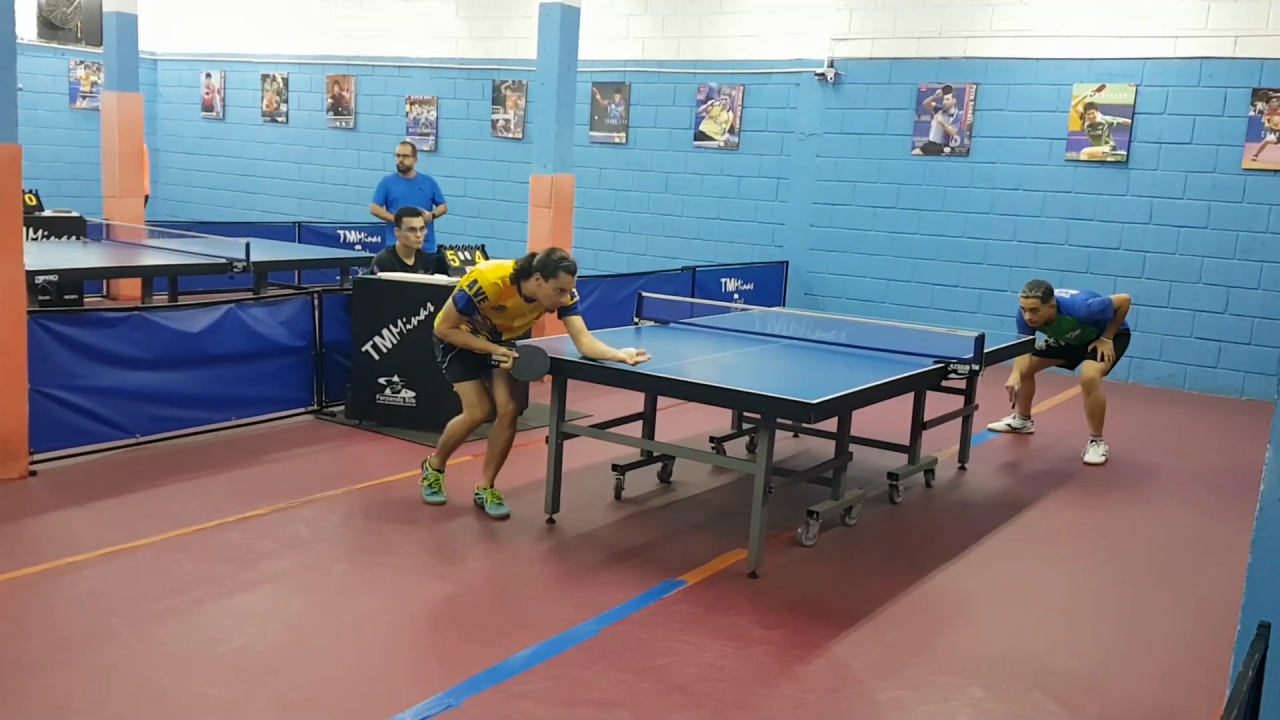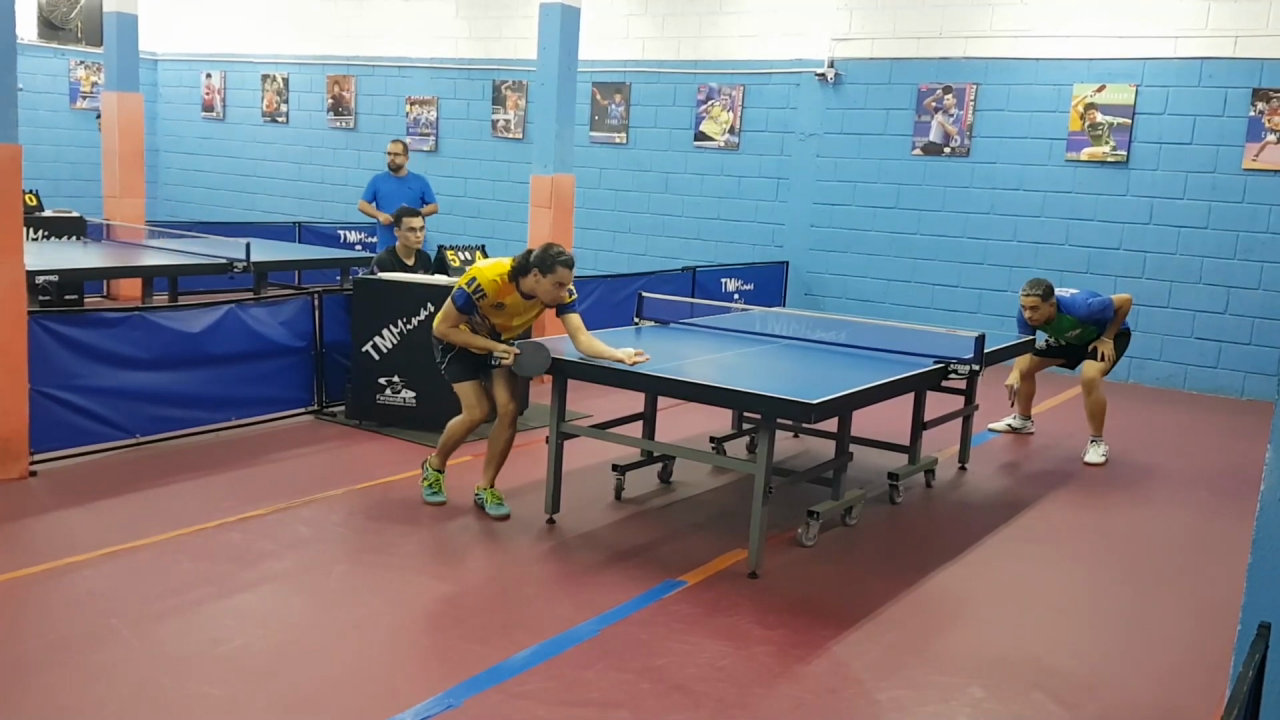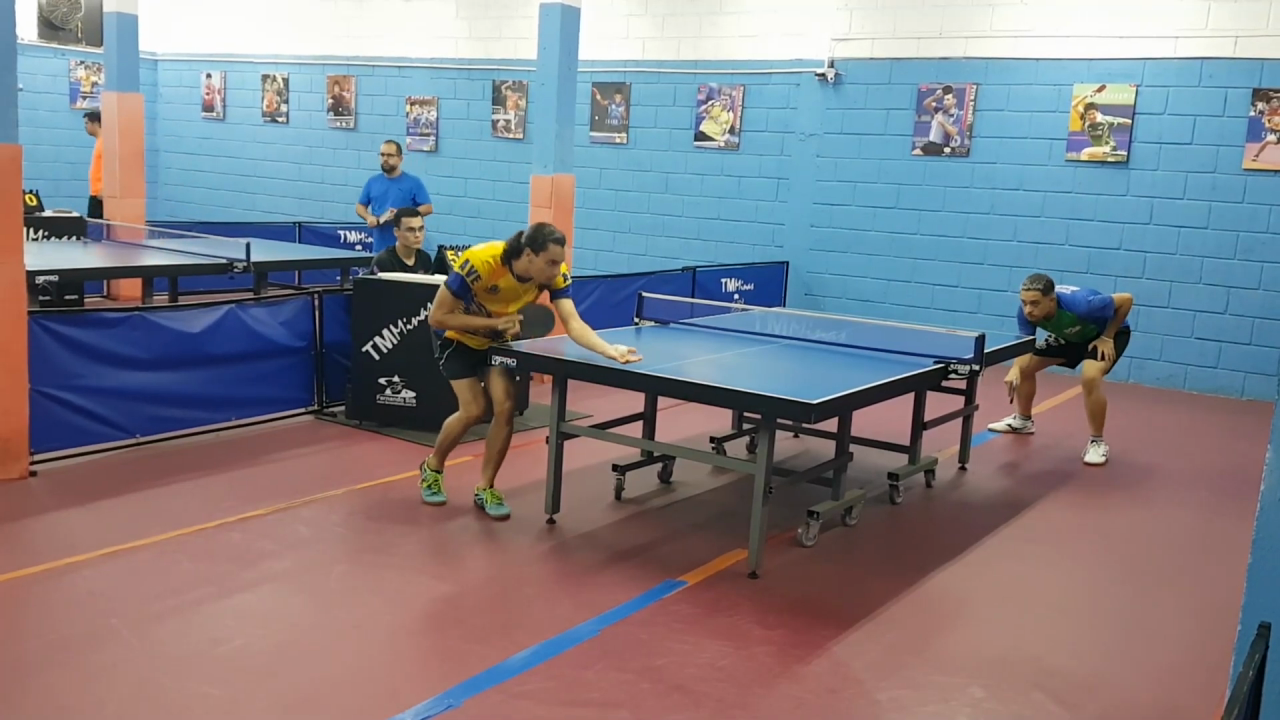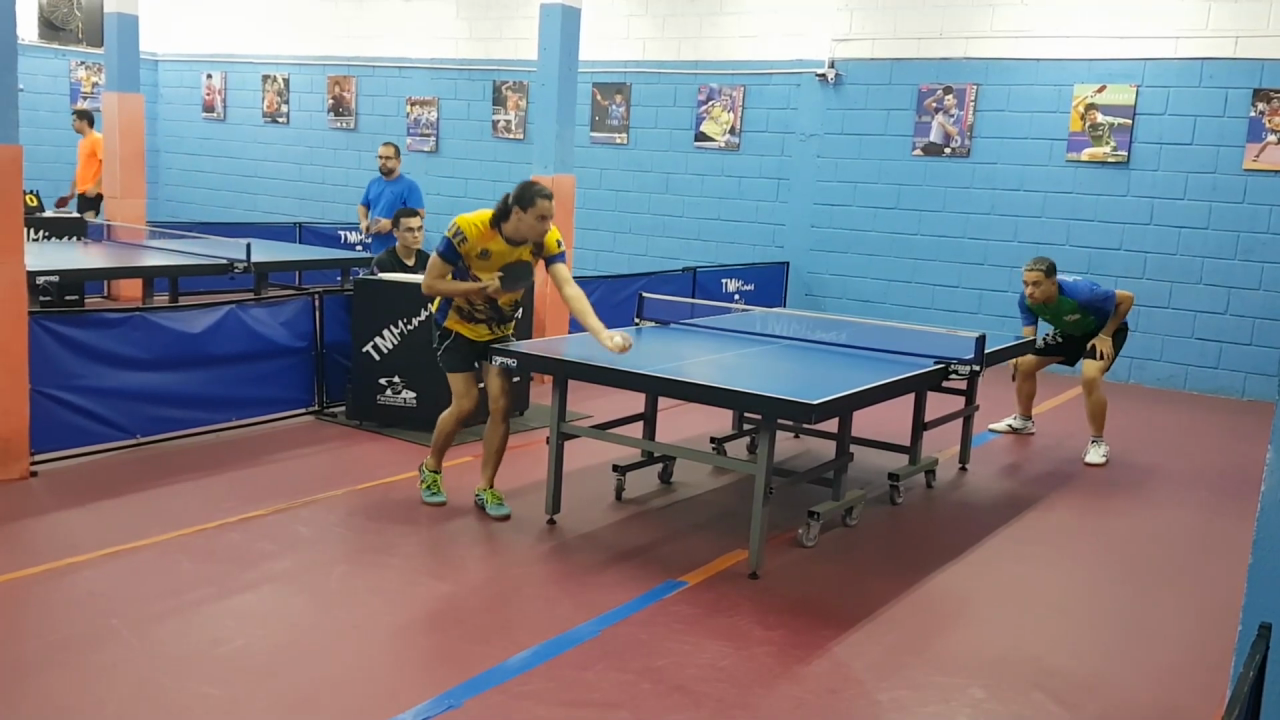
dt=0.2s
person 1, frame 1
left shoulder: (562, 291)
right shoulder: (486, 281)
left elbow: (583, 340)
right elbow: (443, 328)
left wrist: (619, 355)
right wrist: (492, 349)
left hip: (499, 343)
right hip: (458, 340)
left knee: (508, 410)
right knee: (477, 412)
left ankle: (485, 488)
right ankle: (433, 467)
person 1, frame 2
left shoulder: (560, 289)
right shoulder: (485, 279)
left elbow: (581, 338)
right elbow: (443, 328)
left wrist: (618, 354)
right wrist: (494, 347)
left hip: (498, 343)
right hip: (457, 341)
left knee: (508, 410)
right knee: (476, 412)
left ankle: (486, 488)
right ankle: (433, 467)
person 1, frame 3
left shoulder: (554, 273)
right shoulder: (479, 263)
left elbow: (573, 324)
right elbow: (437, 317)
left wrist: (610, 350)
right wrist: (495, 323)
left hip: (496, 339)
right hip: (456, 336)
left knee: (505, 408)
right knee: (473, 410)
left ankle: (485, 488)
right ankle: (431, 468)
person 1, frame 4
left shoulder: (547, 240)
right shoulder: (468, 228)
left elbow: (568, 288)
right elbow: (429, 284)
left wrist: (602, 333)
right wrist: (480, 287)
left hip: (498, 331)
right hip: (457, 327)
left knee: (501, 406)
right knee: (465, 405)
left ankle: (486, 488)
right ankle: (430, 468)
person 2, frame 1
left shoulder: (1079, 309)
right shoulder: (1026, 315)
left elbow: (1125, 300)
right elbow: (1024, 352)
left wrist: (1107, 338)
right wrist: (1015, 375)
left hip: (1110, 335)
right hip: (1069, 337)
left knee: (1089, 377)
right knee: (1025, 368)
left ankle: (1097, 442)
right ankle: (1023, 420)
person 2, frame 2
left shoulder: (1080, 308)
right shoulder: (1026, 314)
left elbow: (1126, 300)
left wrist: (1107, 338)
right wrist: (1015, 373)
left hip: (1110, 334)
right hip: (1069, 337)
left knee: (1090, 377)
right knee: (1025, 368)
left ankle: (1097, 442)
right ankle: (1023, 420)
person 2, frame 3
left shoulder: (1080, 306)
right shoulder: (1026, 311)
left elbow: (1126, 299)
left wrist: (1107, 337)
right wrist: (1015, 369)
left hip: (1108, 333)
right hip: (1070, 335)
left knee: (1090, 376)
right knee: (1025, 368)
left ankle: (1097, 442)
right ankle: (1023, 420)
person 2, frame 4
left shoulder: (1082, 294)
right shoulder: (1027, 299)
left elbow: (1127, 298)
right elbow: (1028, 337)
left wrist: (1105, 335)
left hip: (1105, 331)
right hip: (1070, 330)
left knee: (1090, 376)
right knee: (1025, 365)
left ankle: (1098, 442)
right ankle: (1023, 421)
